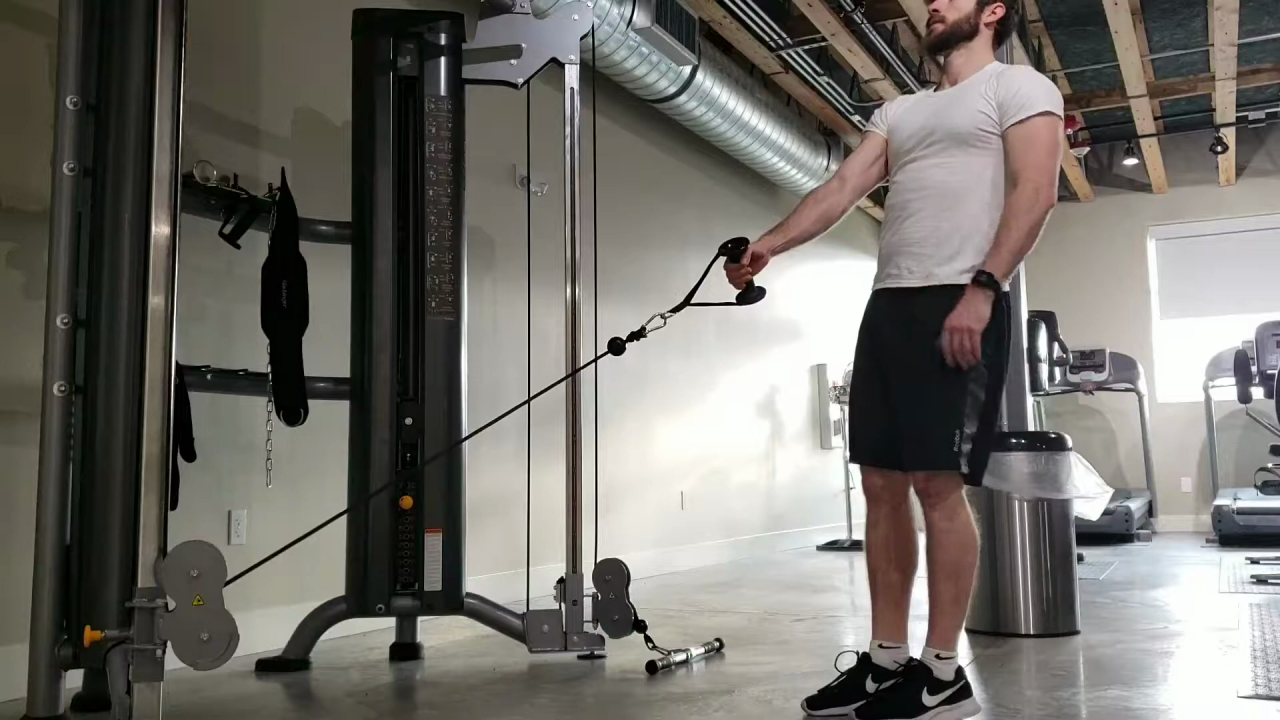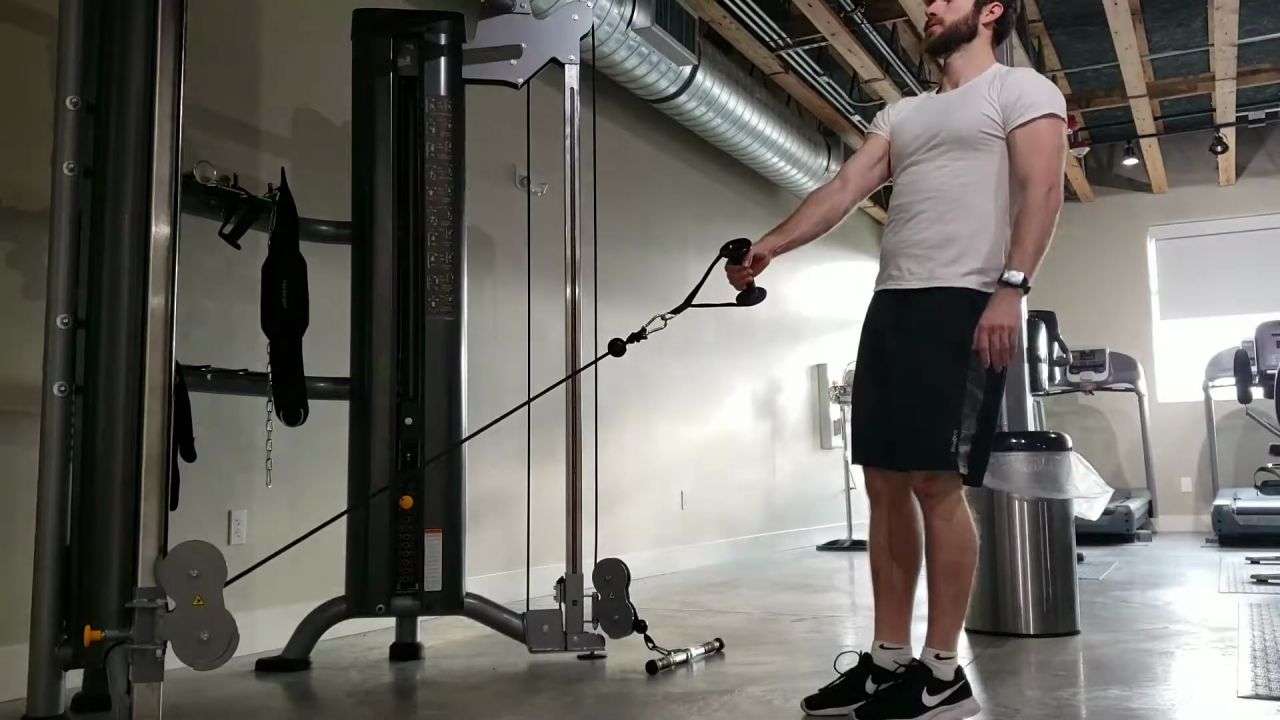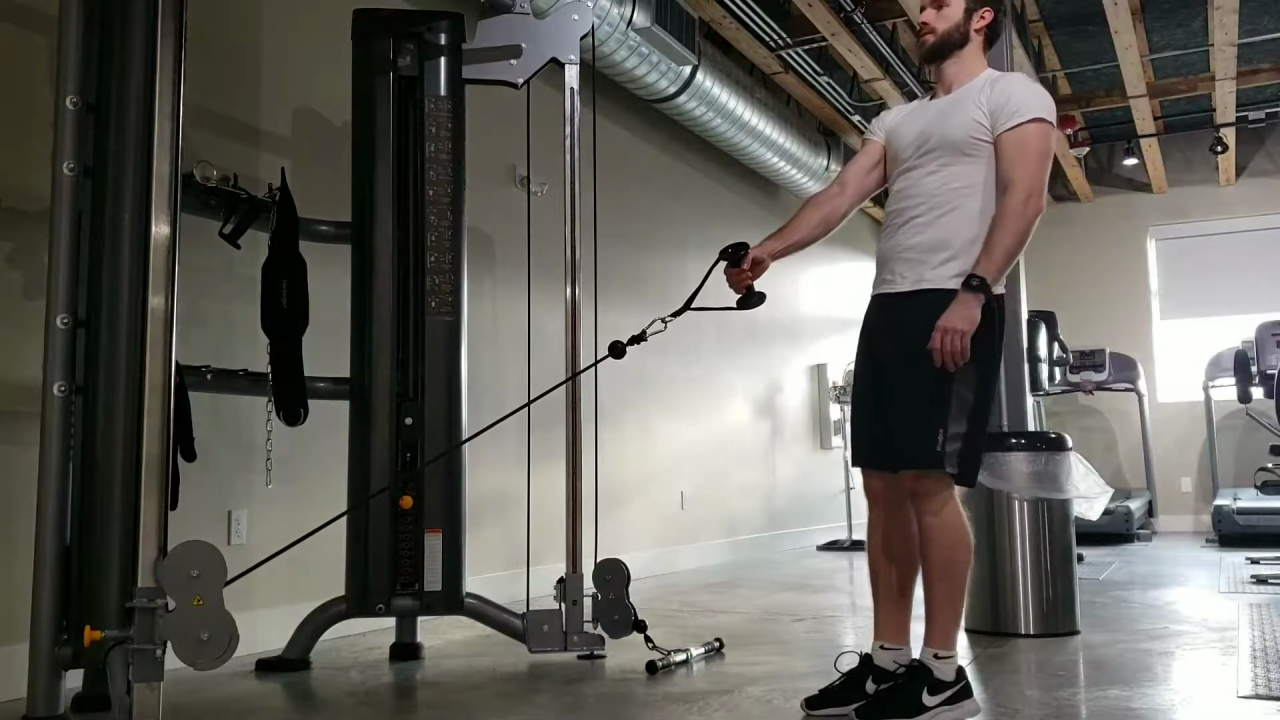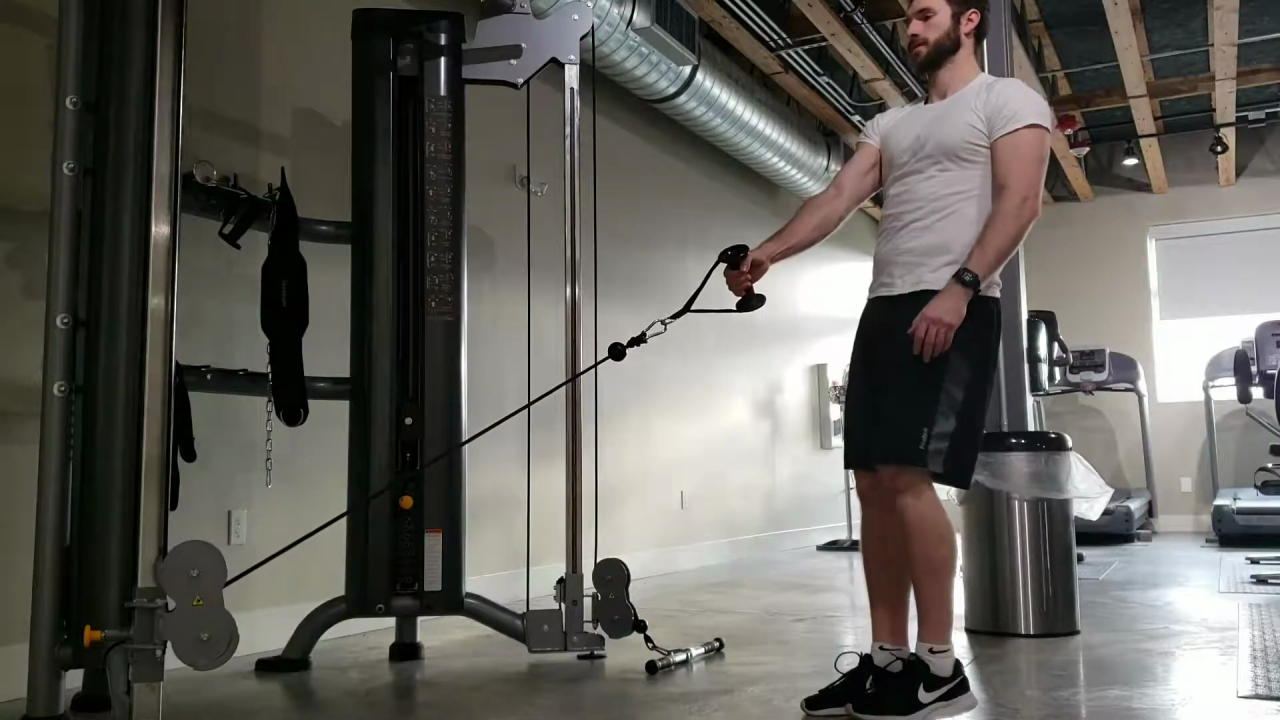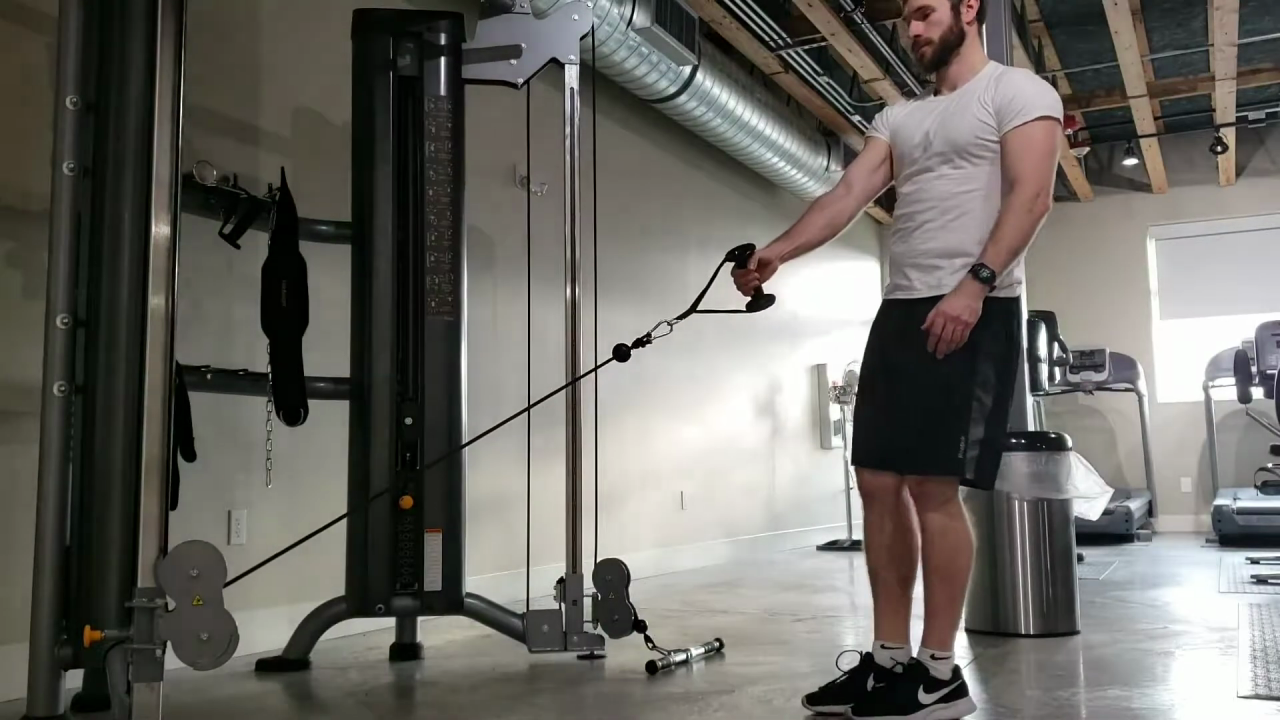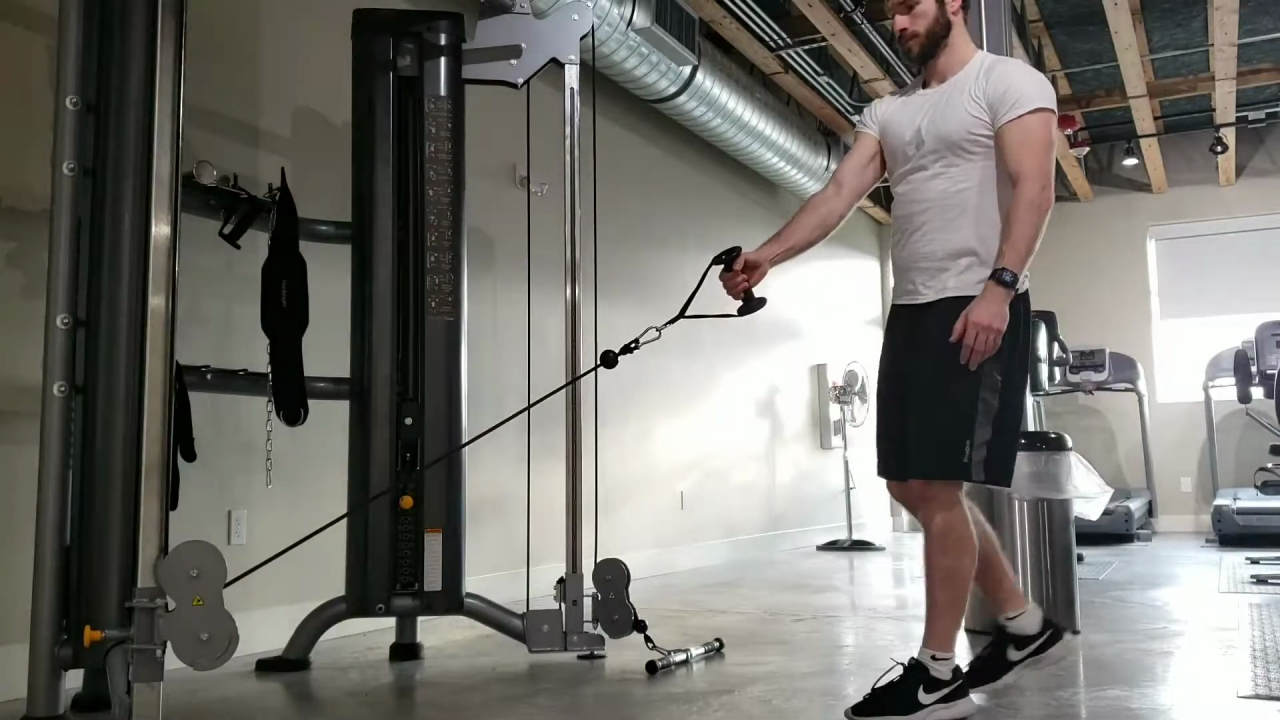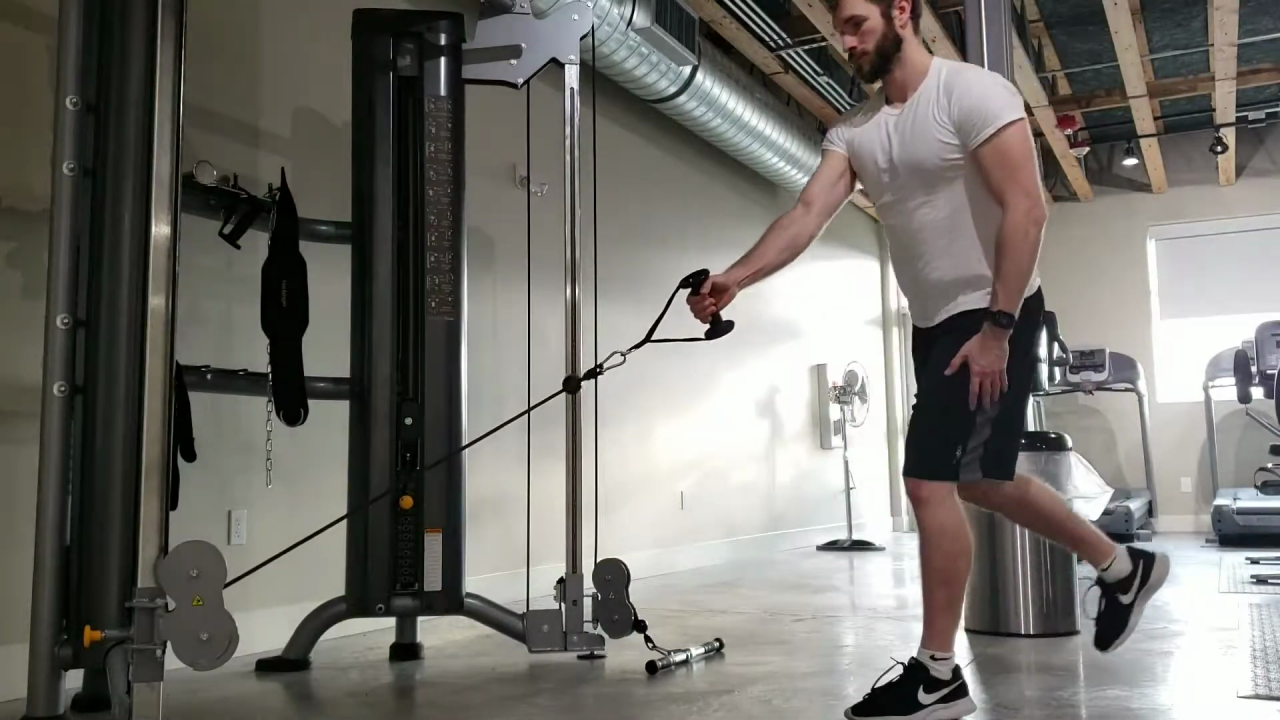
dt=0.4s
person 1, frame 1
left shoulder: (1018, 87)
right shoulder: (898, 111)
left elbow: (1035, 190)
right elbow: (842, 188)
left wrist: (982, 288)
right wrist: (768, 245)
left hip: (962, 306)
right hip: (889, 305)
left knee: (937, 484)
right knee: (882, 483)
right ankle: (887, 659)
person 1, frame 2
left shoulder: (1021, 89)
right shoulder: (901, 113)
left elbow: (1042, 191)
right elbow: (843, 189)
left wrist: (1011, 284)
right wrist: (769, 246)
left hip: (962, 305)
right hip: (890, 306)
left knee: (936, 484)
right knee: (885, 484)
right ankle: (888, 660)
person 1, frame 3
left shoulder: (1012, 94)
right shoulder: (897, 119)
left elbow: (1024, 198)
right elbow: (841, 193)
left wrist: (974, 291)
right wrist: (768, 250)
left hip: (956, 309)
right hip: (888, 309)
left knee: (927, 483)
right knee: (882, 484)
right ankle: (889, 660)
person 1, frame 4
left shoulder: (1008, 100)
right shoulder: (891, 123)
left elbow: (1019, 202)
right elbow: (838, 197)
left wrist: (961, 288)
right wrist: (767, 253)
left hip: (953, 312)
right hip: (884, 311)
left knee: (906, 477)
right knee: (873, 484)
right ankle: (887, 659)
person 1, frame 5
left shoulder: (1018, 91)
right shoulder: (899, 116)
left elbow: (1031, 195)
right elbow: (848, 194)
left wrist: (977, 282)
right wrist: (776, 253)
left hip: (971, 312)
right hip: (899, 311)
left knee: (934, 487)
right knee: (878, 481)
right ankle: (887, 658)
person 1, frame 6
left shoulder: (1010, 81)
right shoulder: (889, 109)
left elbow: (1036, 188)
right elbow: (839, 195)
left wrist: (999, 287)
right wrist: (766, 256)
left hip: (979, 310)
right hip: (910, 313)
left knee: (939, 485)
right knee: (914, 486)
right ankle: (1021, 623)
person 1, frame 7
left shoulder: (971, 92)
right shoulder: (853, 128)
left elbow: (1026, 209)
right elbow: (808, 212)
left wrist: (998, 326)
right wrist: (735, 278)
left hip: (991, 315)
right hip: (933, 325)
left knee: (931, 480)
right knee: (980, 479)
right ankle: (1125, 567)
